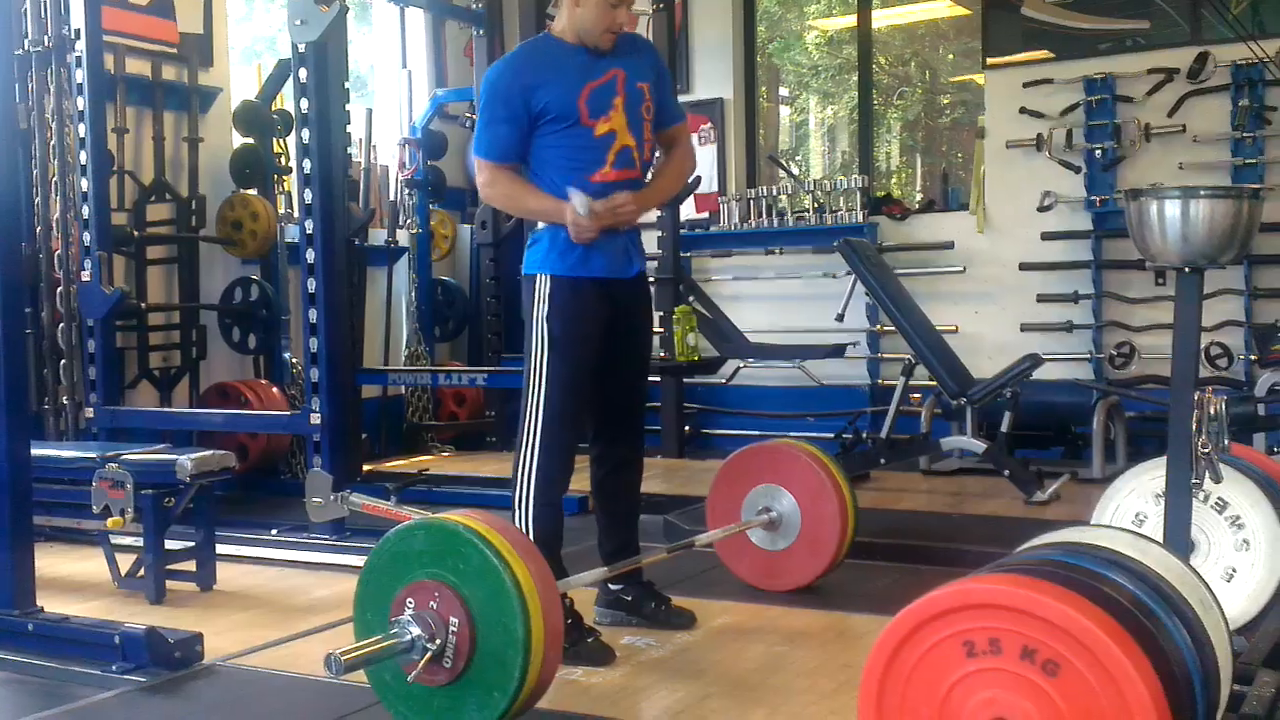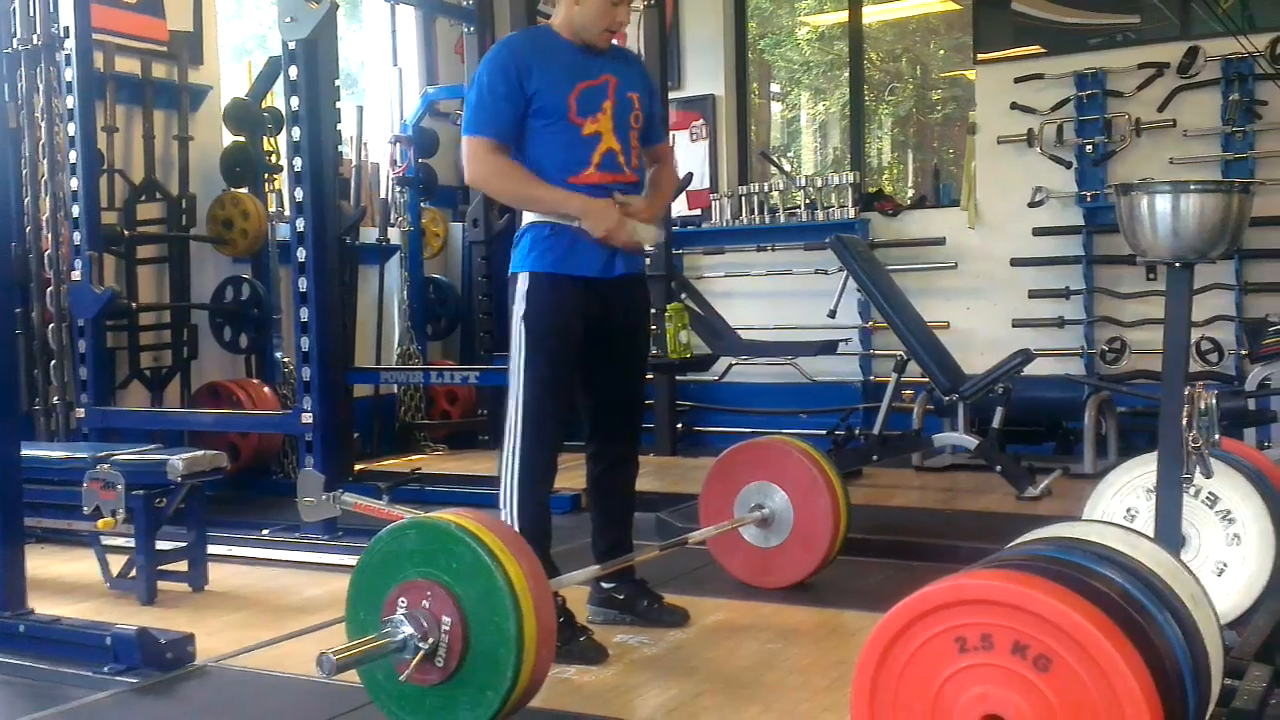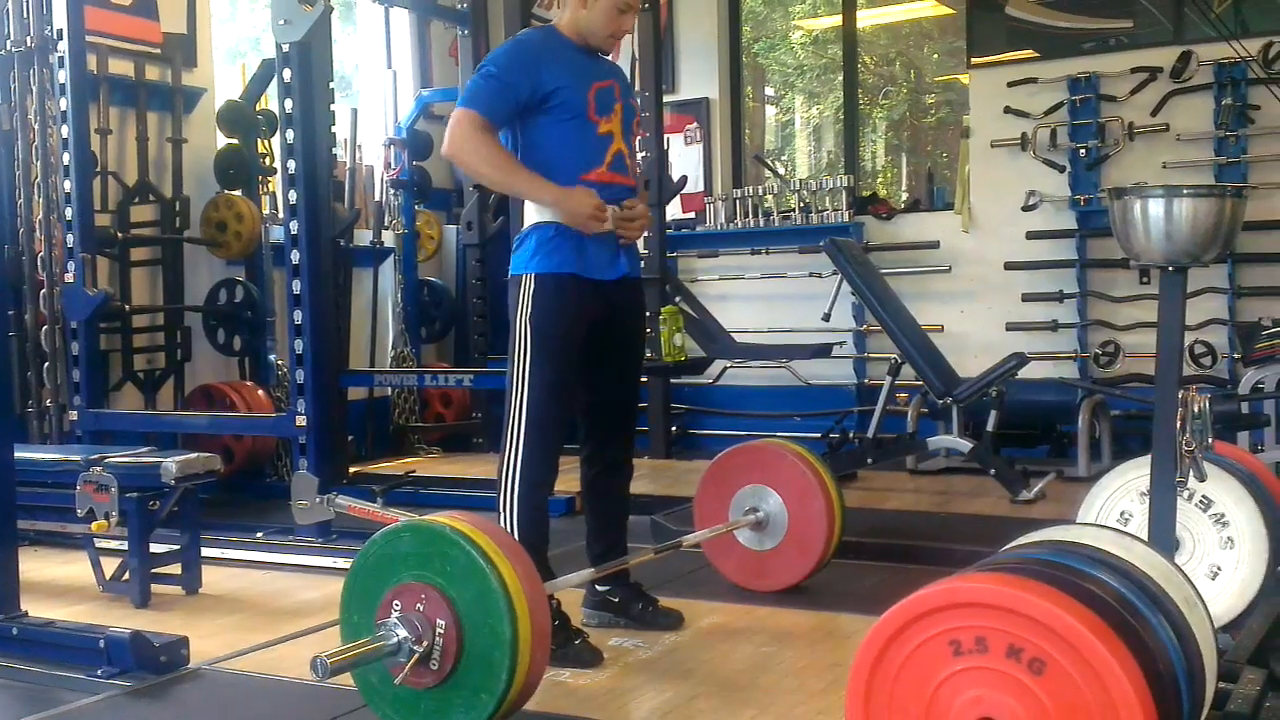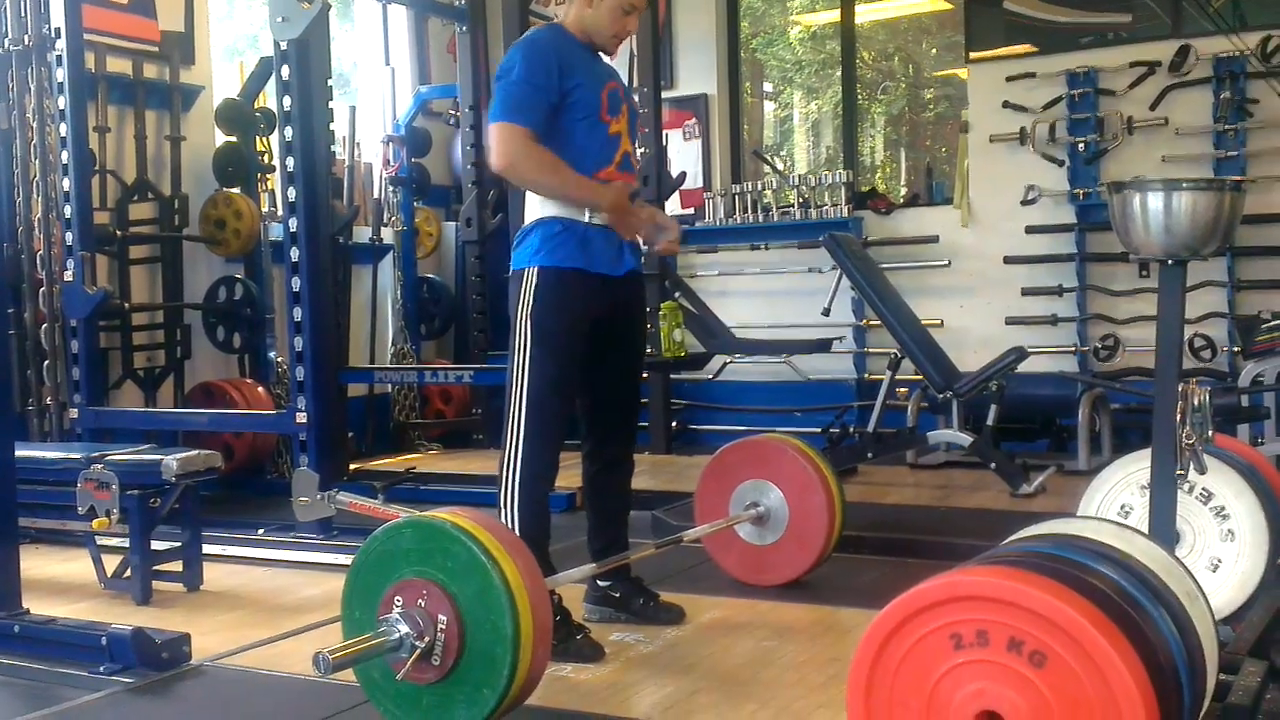
dt=0.3s
person 1, frame 1
left shoulder: (643, 58)
right shoulder: (519, 74)
left elbow: (679, 149)
right elbow: (492, 179)
left wrist: (640, 201)
right wrist: (563, 213)
left hip: (626, 268)
right hip: (564, 272)
left knee: (622, 433)
right knee: (552, 438)
left ankle: (622, 584)
person 1, frame 2
left shoulder: (632, 71)
right shoulder: (517, 57)
left elbow: (661, 162)
right elbow: (480, 164)
left wrist: (649, 209)
right wrist: (583, 211)
left hip: (623, 272)
right hip: (551, 269)
left knee: (619, 431)
right knee: (535, 436)
left ankle: (615, 584)
person 1, frame 3
left shoulder: (613, 75)
right shoulder: (528, 56)
right elbow: (460, 140)
left wrist: (640, 209)
right wrist: (557, 198)
left hip: (619, 271)
right hip: (553, 269)
left knee: (613, 436)
right knee: (537, 439)
left ankle: (609, 585)
person 1, frame 4
left shoulder: (606, 75)
right shoulder: (539, 54)
right elbow: (508, 154)
left wrist: (645, 216)
right wrist: (606, 201)
left hip: (617, 268)
right hip: (555, 266)
left knee: (614, 431)
right knee: (537, 433)
left ankle: (610, 581)
